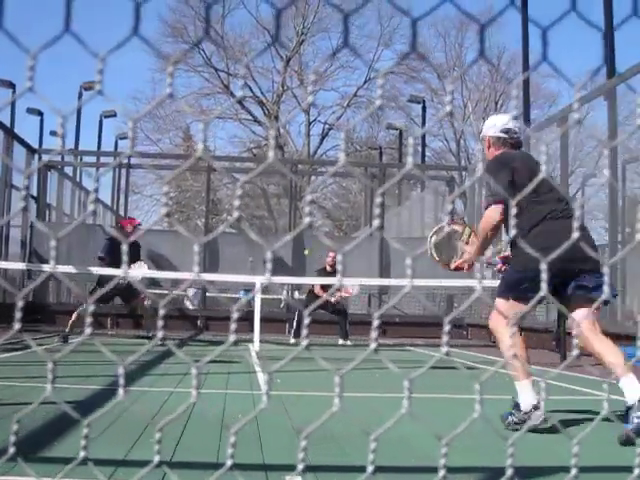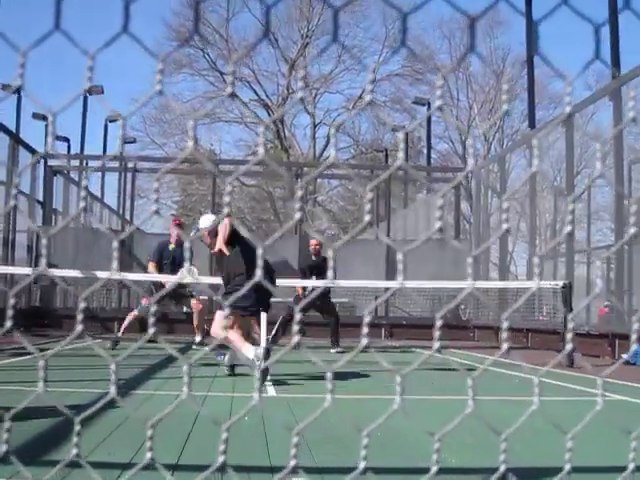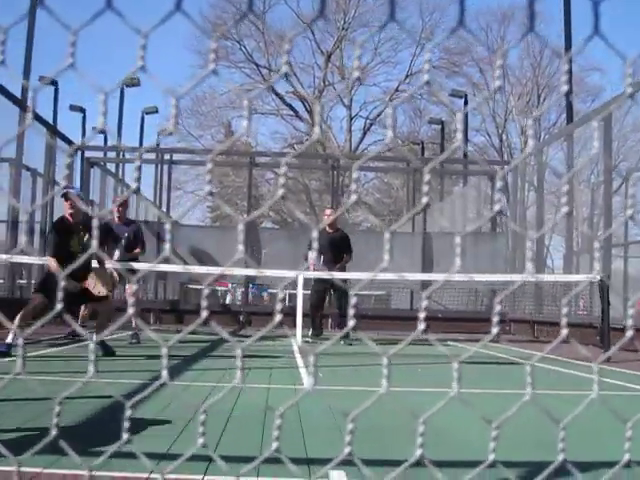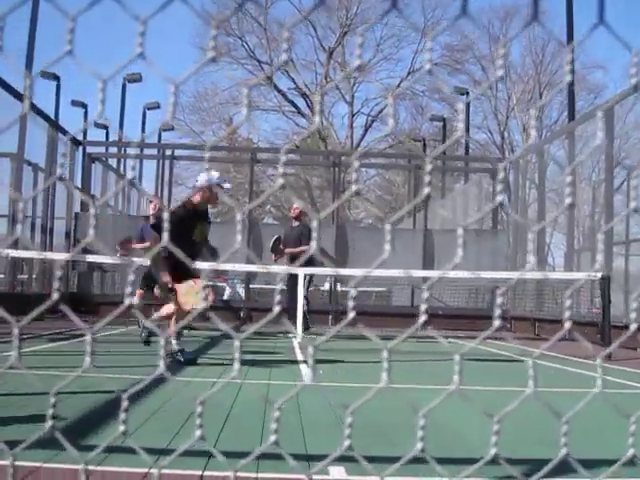
dt=1s
person 1, frame 1
left shoulder: (495, 165)
right shoulder: (529, 165)
left elbow: (495, 213)
left wrist: (475, 251)
right wrist: (515, 258)
left hip: (540, 252)
right hip: (580, 250)
left knee: (500, 319)
right knee: (589, 335)
left ankle: (529, 405)
person 1, frame 2
left shoulder: (220, 232)
right shoulder: (234, 240)
left elbow: (226, 221)
left wrist: (220, 241)
left hip: (247, 284)
right hip: (263, 284)
left knee: (218, 330)
right knee: (236, 319)
left ankle: (258, 354)
right ankle: (234, 359)
person 1, frame 3
left shoulder: (92, 223)
right shoulder: (59, 227)
right elbow: (50, 260)
right wrist: (66, 281)
left hip: (82, 277)
right hip: (57, 275)
left knee: (108, 308)
right knee: (35, 305)
left ankle: (98, 340)
person 1, frame 4
left shoulder: (203, 211)
right shoulder: (181, 212)
right elbow: (155, 237)
left wrist: (209, 249)
right wrist: (163, 272)
left hip: (184, 266)
right hip: (169, 267)
right knee: (183, 306)
right ankle: (174, 348)
person 2, frame 1
left shoulder: (136, 245)
right shoulder: (111, 242)
left elbow: (137, 265)
right elbow: (101, 263)
left hip: (125, 282)
right hip: (107, 281)
left knee: (144, 304)
right knee: (87, 306)
right ankle: (67, 332)
person 2, frame 2
right shoulder: (162, 245)
right elbow: (151, 267)
right wrist: (164, 281)
left hip: (177, 286)
right hip: (159, 285)
left knee: (197, 306)
right knee: (141, 309)
left ankle: (198, 338)
right ankle: (118, 336)
person 2, frame 3
left shoulder: (134, 227)
right shoulder: (107, 225)
left elbow: (141, 250)
left wrist: (126, 256)
left hip: (128, 266)
left knee: (130, 292)
left ankle: (135, 331)
person 2, frame 4
right shoulder: (144, 225)
left elbow: (155, 242)
right elbow: (138, 243)
left wrist: (132, 246)
right wrist: (126, 247)
right hip: (153, 266)
right knee: (138, 299)
right ankle: (147, 326)
person 3, frame 1
right shoulder: (320, 272)
left elbow: (339, 290)
right elbow: (317, 290)
left wrist: (339, 294)
right wrist: (329, 298)
left hip: (328, 299)
right hip: (313, 297)
left knee: (342, 311)
right knee: (301, 313)
left ankle: (343, 338)
right ankle: (294, 336)
person 3, frame 2
left shoulder: (327, 263)
right shoulder: (305, 264)
right wrist: (301, 293)
left hip: (321, 297)
right hip: (304, 296)
left knee: (334, 317)
right knee: (288, 316)
left ankle: (335, 345)
right ankle: (271, 341)
person 3, frame 3
left shoulder: (342, 236)
right shoulder: (319, 234)
left elbow: (349, 255)
right elbow: (311, 251)
left wrist: (340, 265)
right wrist: (311, 264)
left knee: (341, 306)
right knee: (314, 304)
left ankle: (344, 336)
right ankle: (315, 333)
person 3, frame 4
left shoulder: (305, 228)
right shoulder: (288, 229)
left elbow: (306, 248)
right elbow: (283, 247)
left wrist: (288, 251)
right wrist: (278, 254)
left hip: (305, 266)
right knee: (291, 299)
left ankle: (305, 327)
